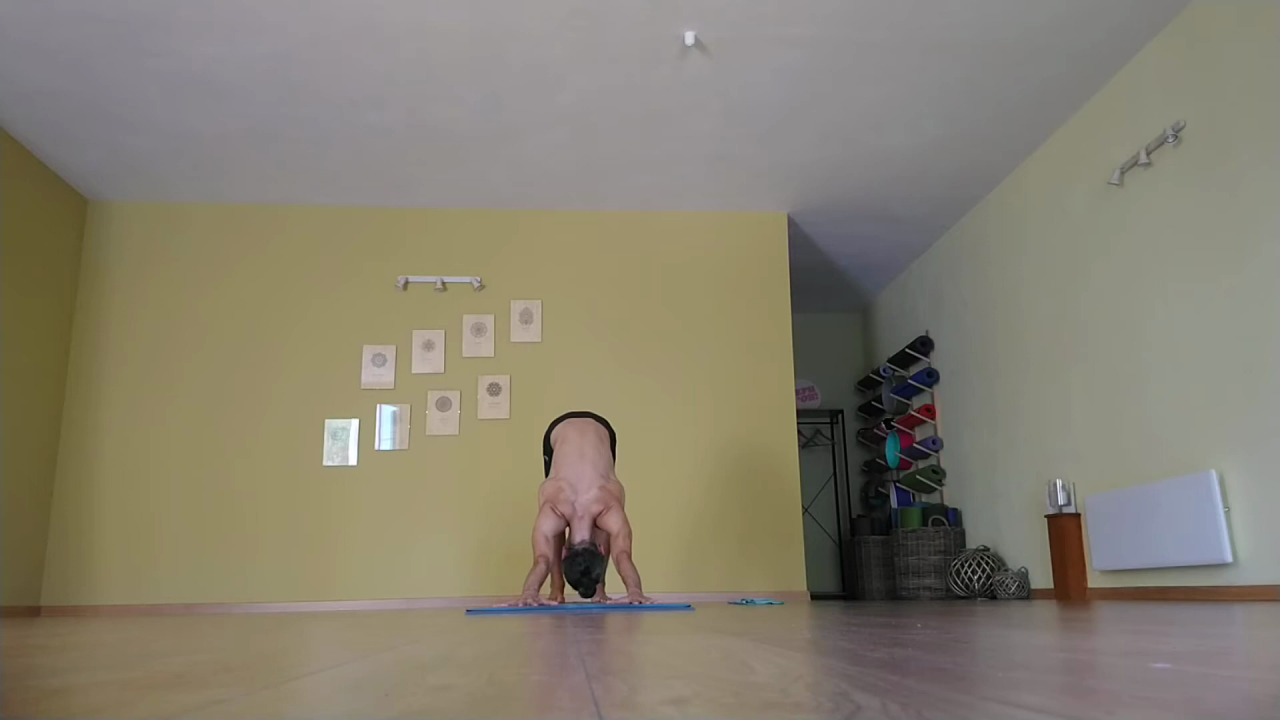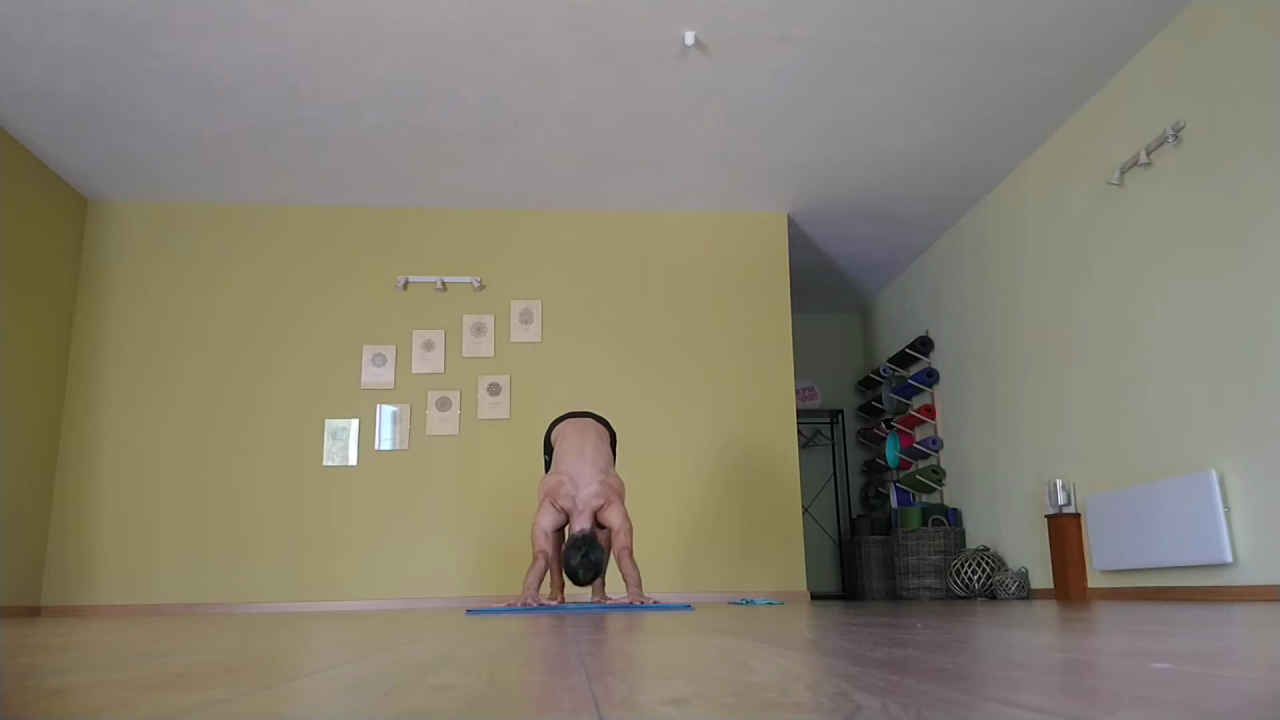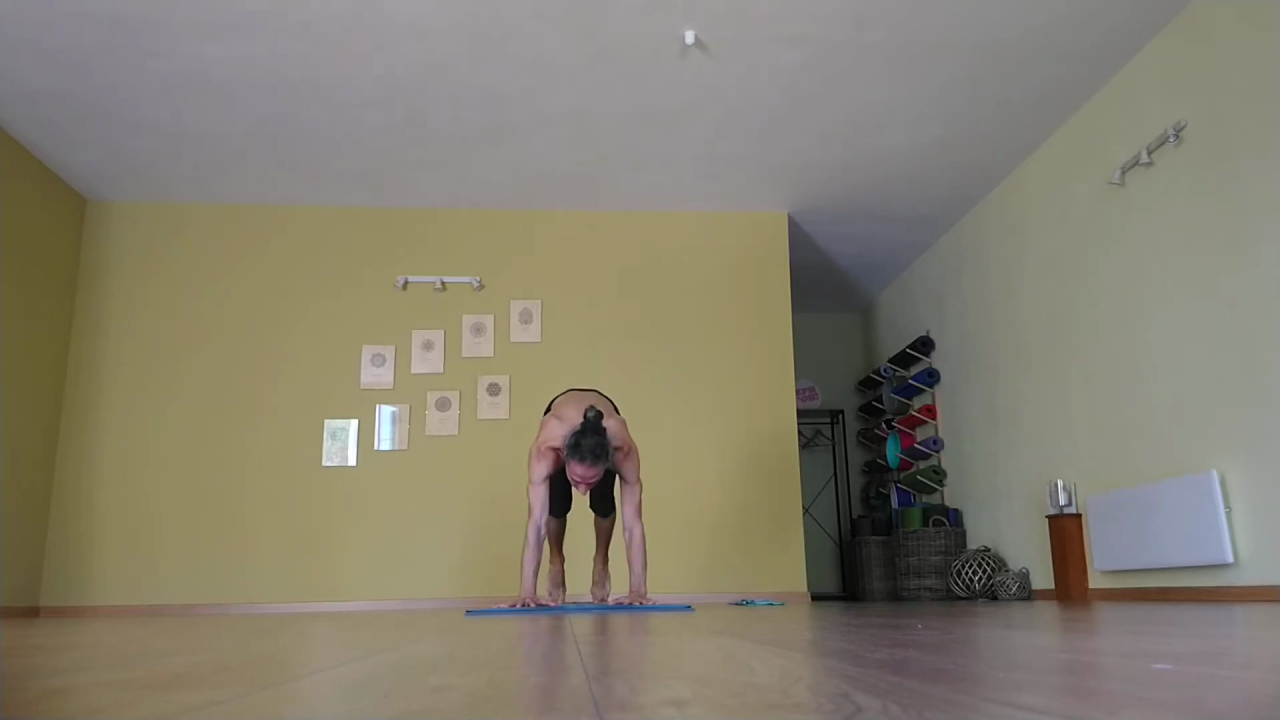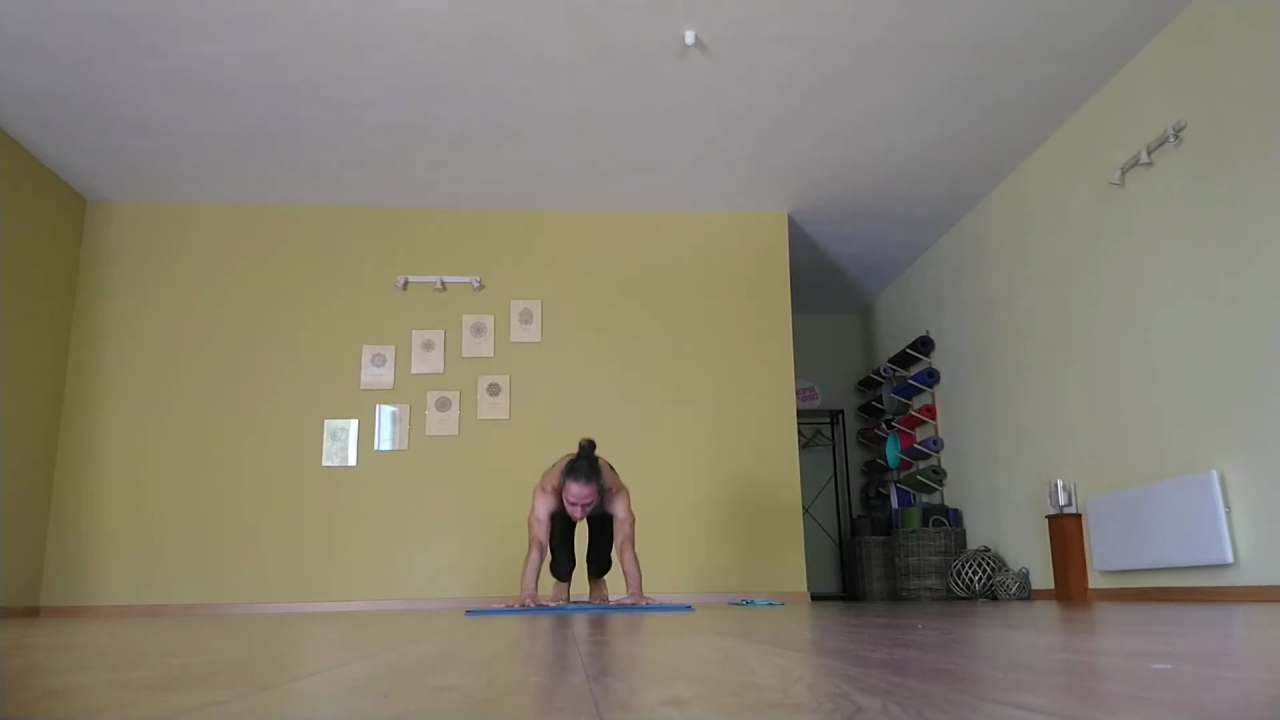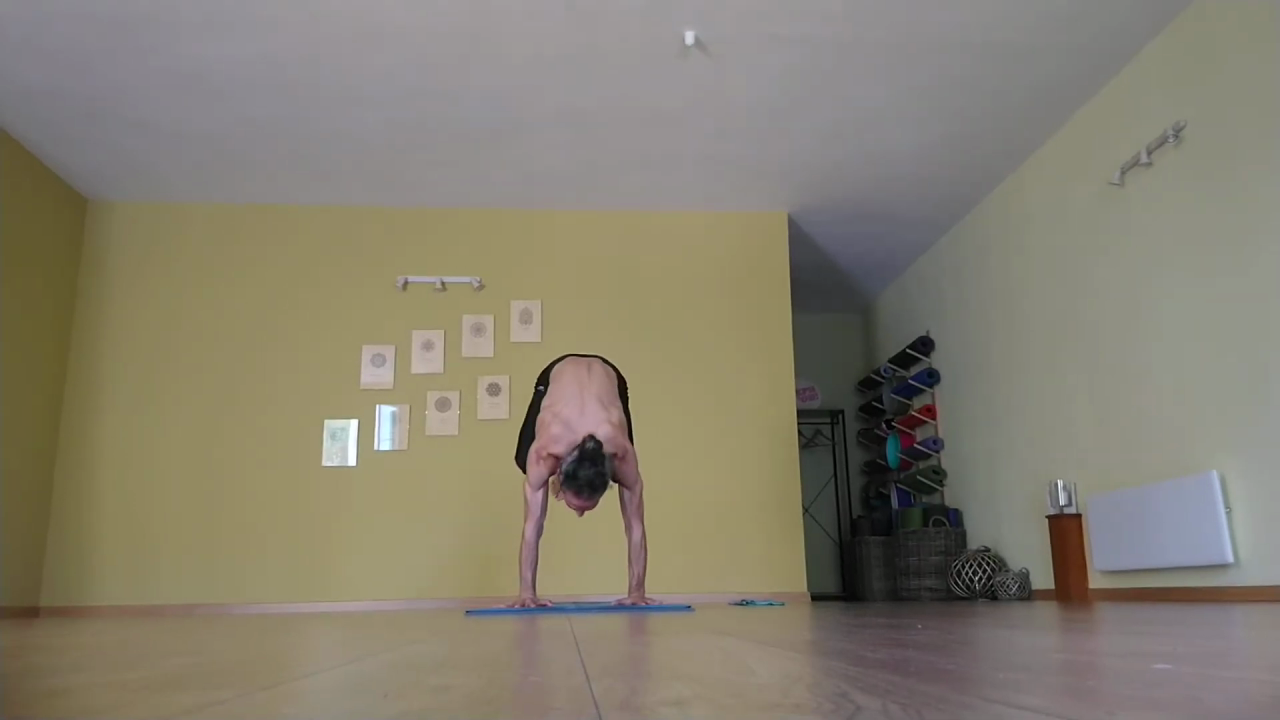
dt=1s
person 1, frame 1
left shoulder: (609, 507)
right shoulder: (553, 508)
left elbow: (623, 556)
right elbow: (541, 560)
left hip: (600, 429)
right hip: (559, 431)
left ankle: (599, 586)
right ankle: (556, 586)
person 1, frame 2
left shoulder: (610, 502)
right shoulder: (552, 503)
left elbow: (624, 552)
right elbow: (540, 555)
left wrist: (635, 591)
right wrist: (529, 592)
left hip: (600, 429)
right hip: (559, 430)
left knee: (603, 521)
right knee: (555, 523)
left ankle: (599, 586)
right ankle: (556, 586)
person 1, frame 3
left shoulder: (623, 450)
right shoulder: (545, 449)
left elbow: (633, 522)
right elbow: (536, 521)
left knee: (603, 504)
right knee: (557, 505)
left ankle: (601, 561)
right ankle: (556, 561)
person 1, frame 4
left shoulder: (615, 491)
right shoulder: (547, 490)
left elbow: (625, 546)
right elbow: (537, 545)
left wrist: (635, 592)
right wrist: (527, 592)
left knee: (599, 561)
right knee: (563, 566)
left ankle: (595, 579)
right ankle: (563, 581)
person 1, frame 5
left shoulder: (621, 454)
right shoulder: (544, 452)
left elbow: (634, 525)
right elbow: (533, 524)
left wrist: (637, 591)
right wrist: (526, 592)
left hip: (607, 374)
right hip: (557, 373)
left knee: (621, 476)
right knee: (525, 463)
